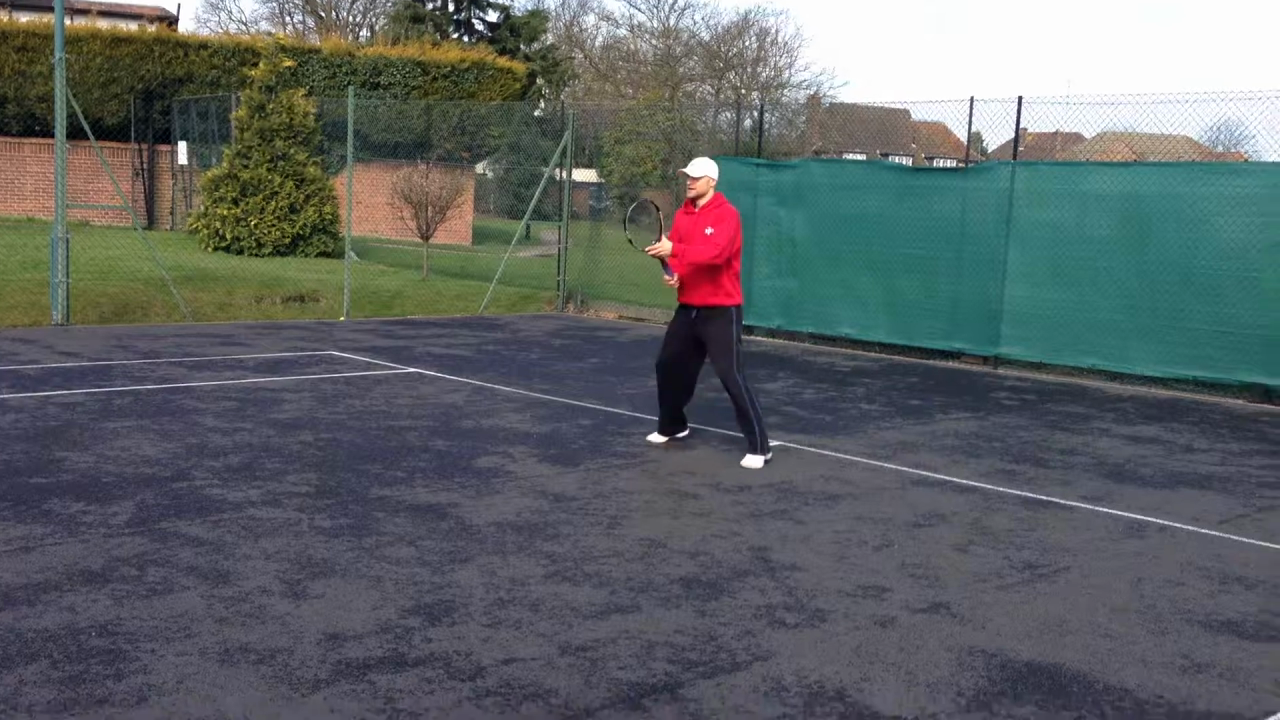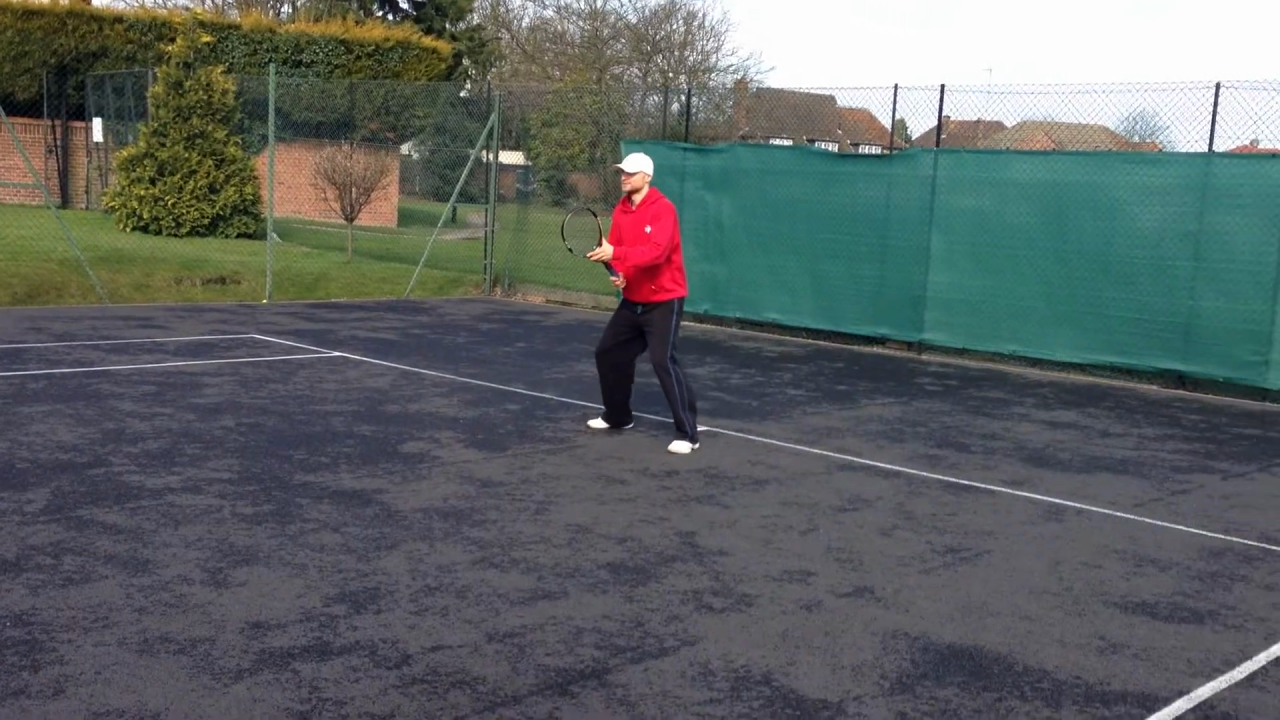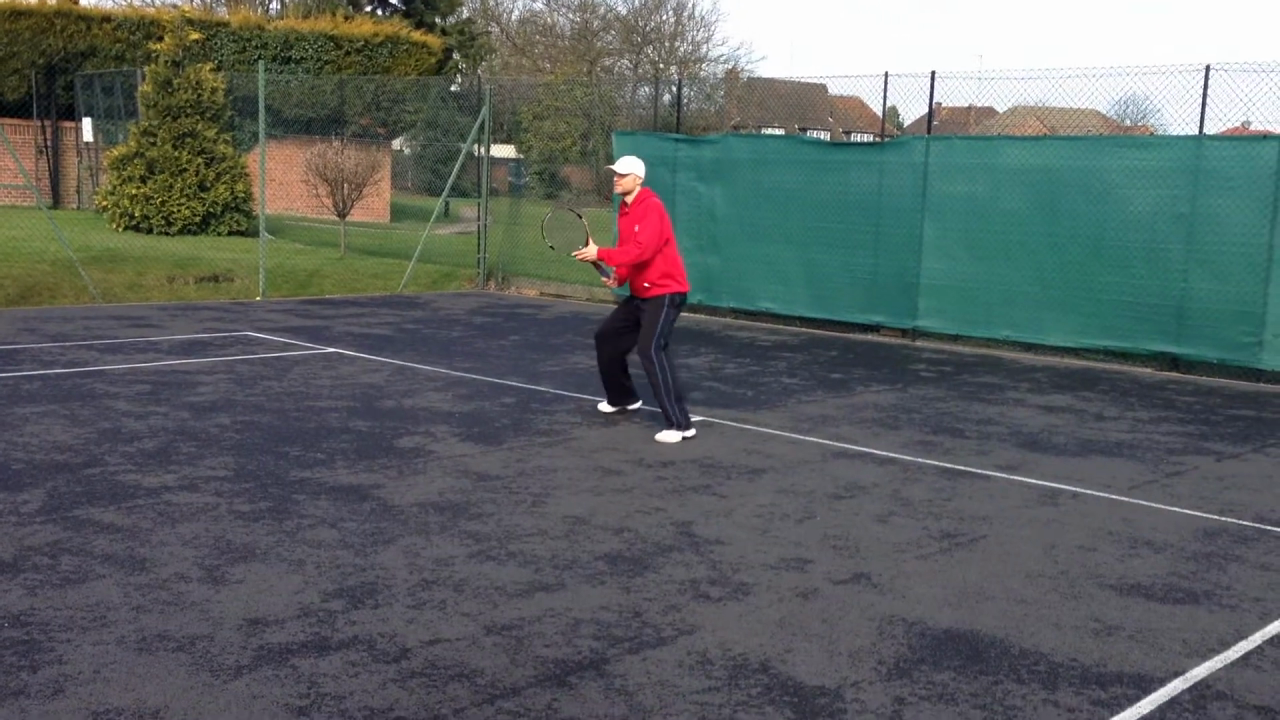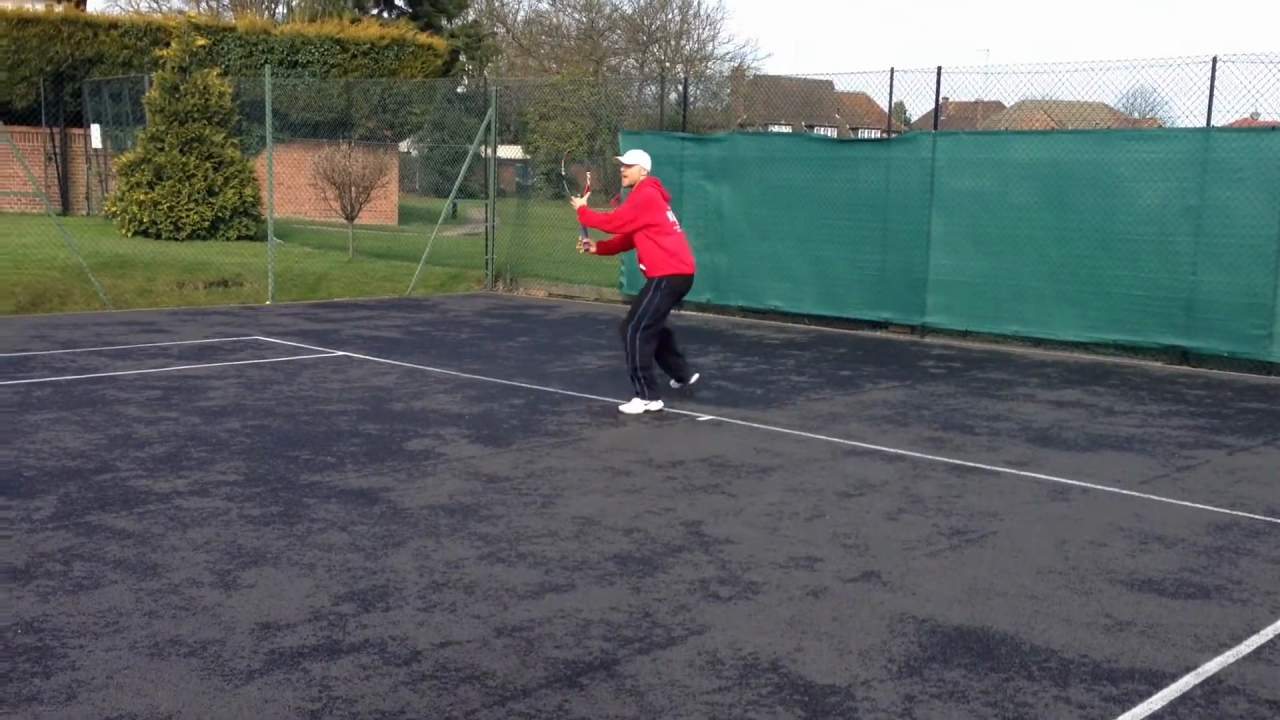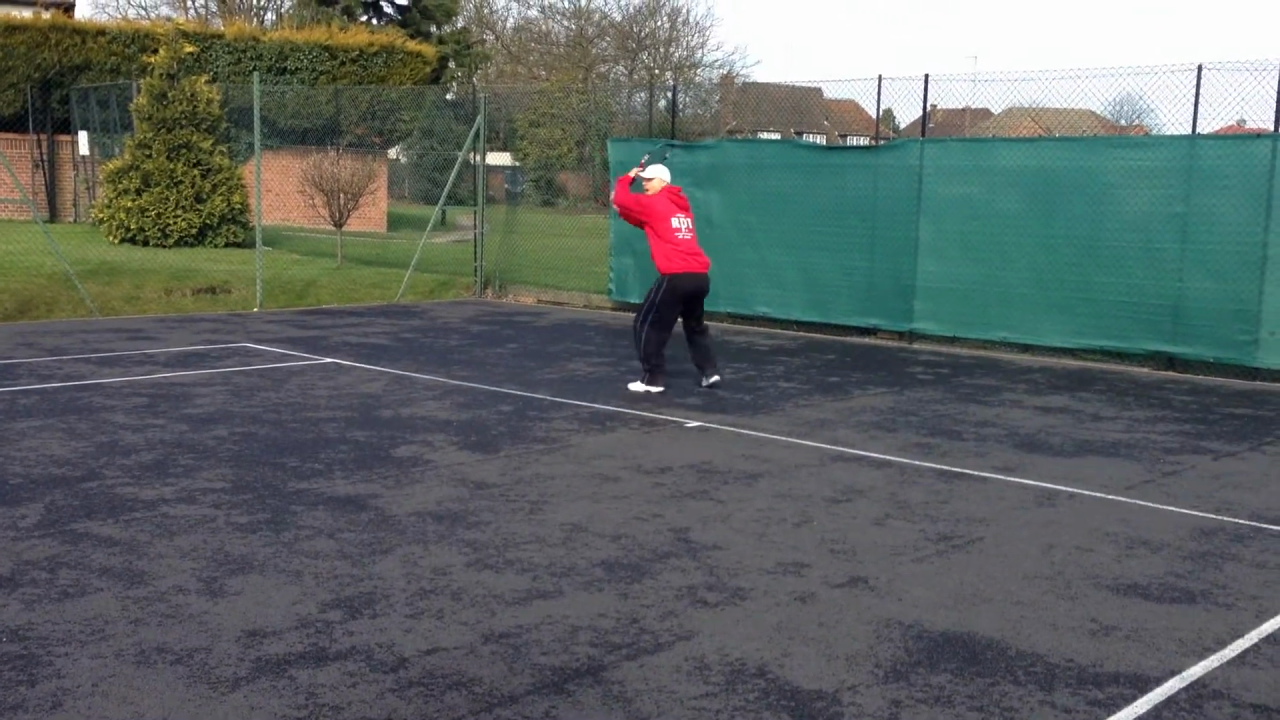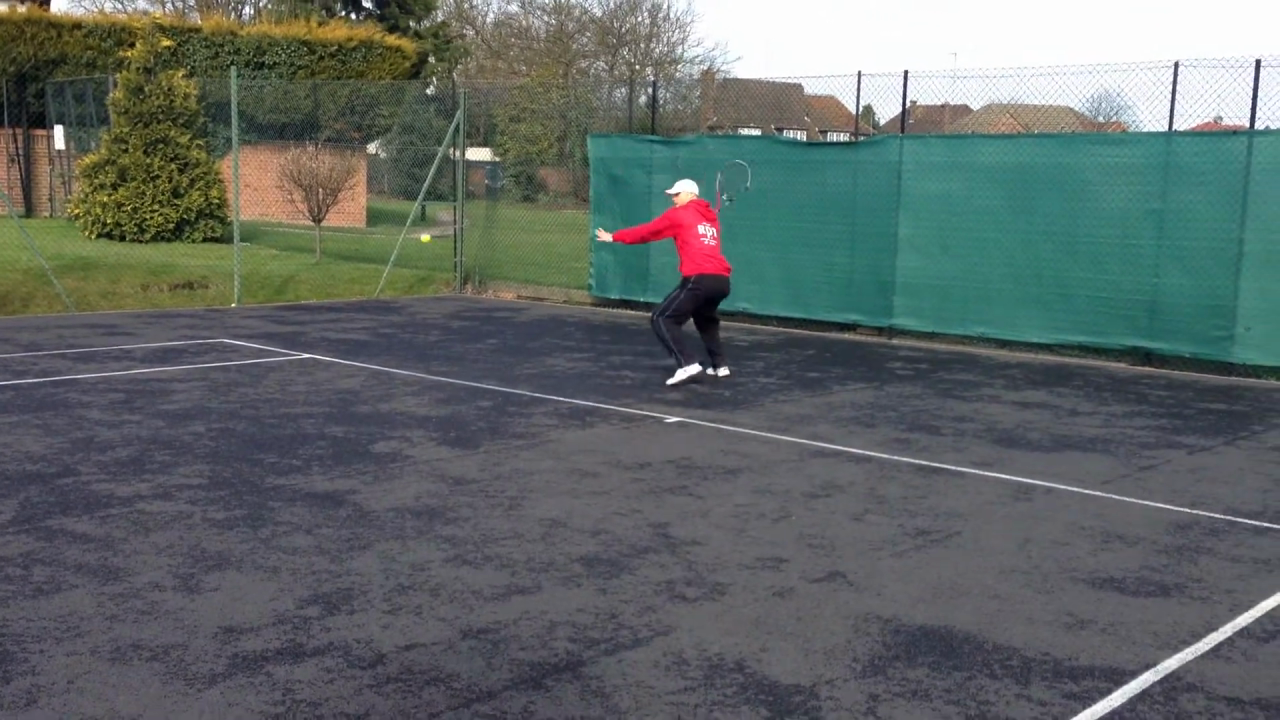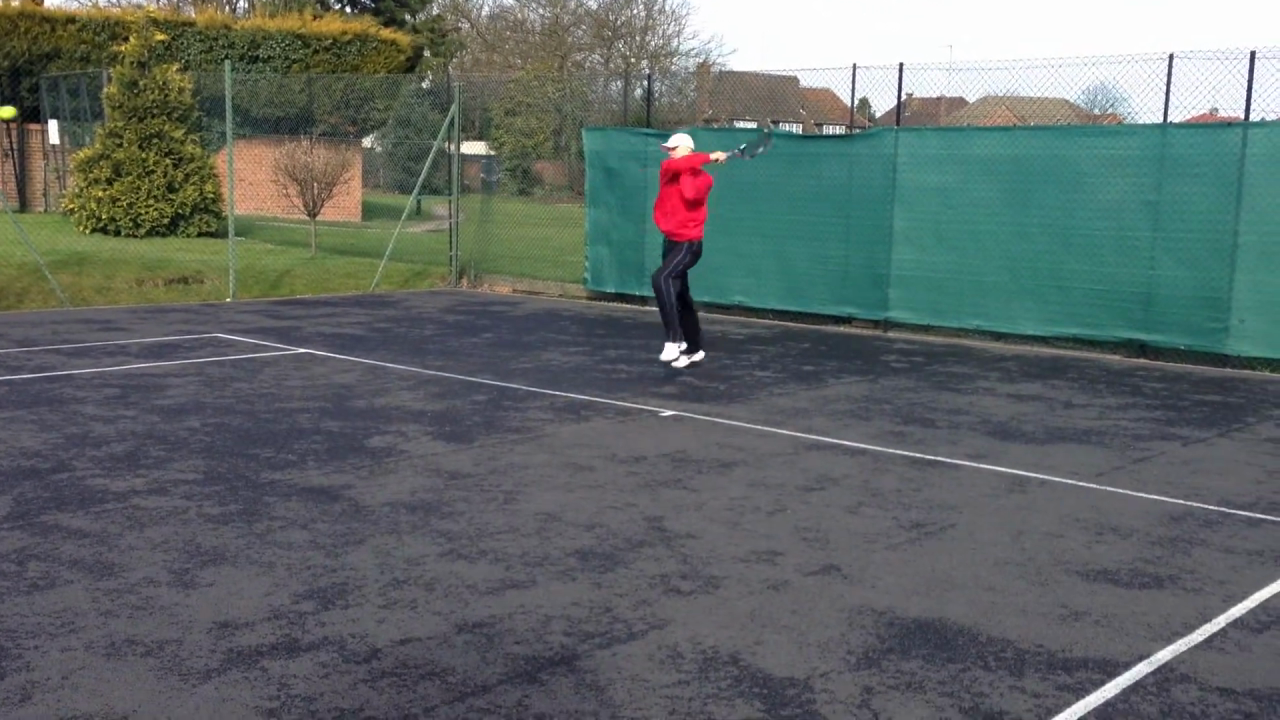
dt=0.5s
person 1, frame 1
left shoulder: (726, 214)
right shoulder: (683, 214)
left elbow: (716, 252)
right elbow: (675, 253)
left wrist: (673, 248)
right wrist: (673, 275)
left hip: (722, 308)
right hip: (689, 308)
left knee: (730, 373)
right knee: (668, 364)
left ankle: (758, 445)
right ankle: (672, 426)
person 1, frame 2
left shoulder: (663, 209)
right shoulder: (621, 210)
left elbow: (656, 252)
right elbow: (616, 249)
left wrist: (616, 254)
right wrist: (618, 274)
left hip: (664, 301)
right hip: (632, 300)
left knee: (664, 362)
right knee: (608, 352)
left ankle: (687, 433)
right ankle: (617, 415)
person 1, frame 3
left shoulder: (652, 207)
right shoulder: (624, 211)
left elbow: (642, 251)
left wrist: (600, 255)
right wrist: (618, 277)
left hip: (665, 293)
right hip: (640, 294)
left knee: (652, 351)
right knee: (606, 337)
left ankle: (679, 424)
right ankle: (623, 397)
person 1, frame 4
left shoulder: (645, 196)
right shoulder: (646, 196)
left elbow: (614, 222)
right elbow: (629, 238)
left wrist: (582, 210)
right wrist: (598, 247)
left hip: (669, 275)
right hip: (679, 273)
left knee: (634, 330)
right knee: (652, 327)
left ankle: (647, 396)
right ankle: (682, 373)
person 1, frame 5
left shoulder: (650, 203)
right shoulder: (682, 205)
left elbow: (621, 199)
left wrist: (626, 178)
right wrist: (624, 213)
left hip: (676, 277)
right hip: (700, 276)
left knee: (646, 326)
right knee: (694, 325)
left ankle: (652, 379)
right ankle: (710, 371)
person 1, frame 6
left shoulder: (678, 215)
right shoulder: (711, 218)
left elbow: (645, 232)
left wrist: (614, 236)
left hip: (700, 279)
right hip: (722, 281)
left knee: (662, 319)
right knee: (706, 320)
left ankle: (687, 364)
right ankle: (719, 365)
person 1, frame 7
left shoulder: (703, 178)
right shoulder: (669, 166)
left elbow: (689, 194)
right elbow: (675, 164)
left wrist: (688, 168)
right wrist: (706, 158)
left hip: (688, 243)
right hip: (671, 241)
left knee: (661, 279)
right knee: (678, 294)
left ankle: (674, 339)
right ankle: (693, 348)
